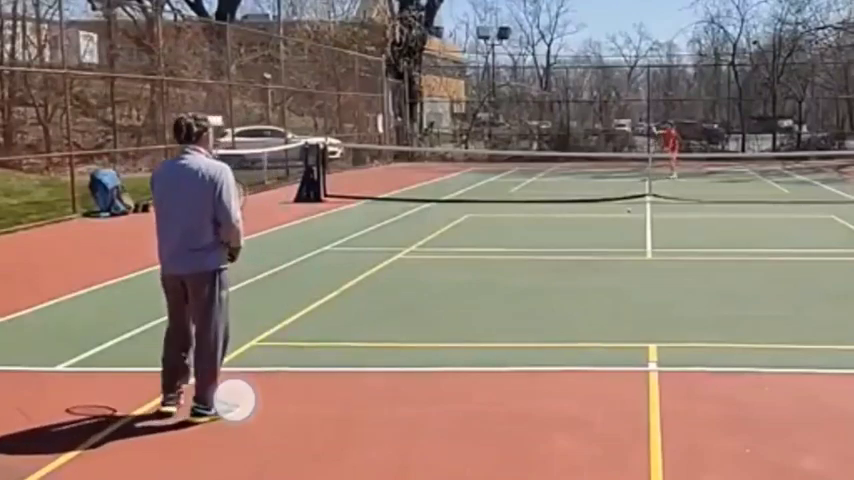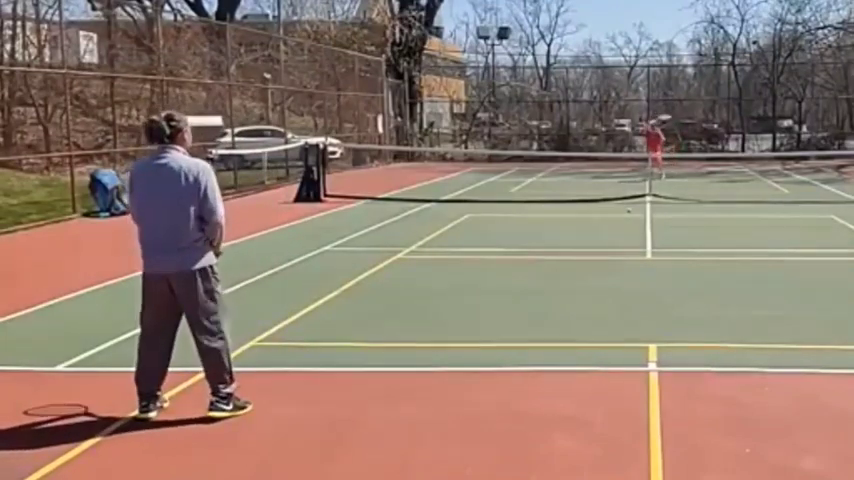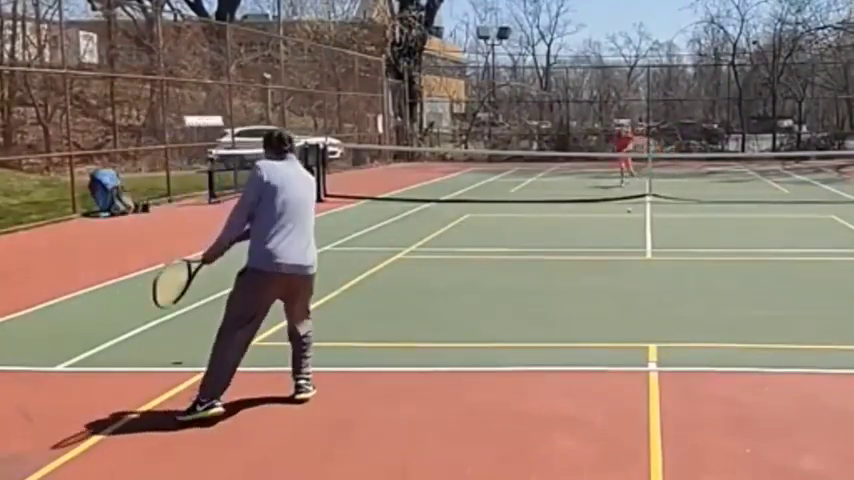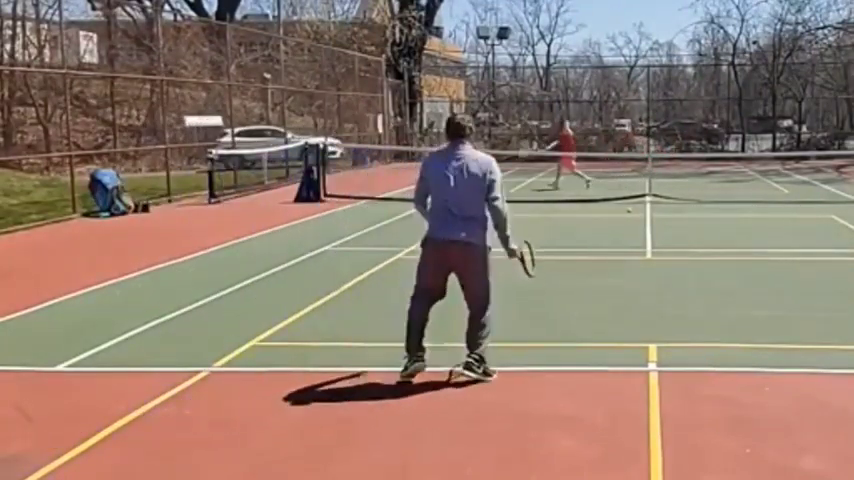
dt=1s
person 1, frame 1
left shoulder: (162, 172)
right shoulder: (217, 171)
left elbow: (165, 215)
right elbow: (231, 222)
right wrist: (235, 246)
left hip: (171, 265)
right hip: (205, 264)
left knee: (177, 331)
right knee: (210, 335)
left ankle: (172, 394)
right ankle: (205, 403)
person 1, frame 2
left shoulder: (138, 171)
right shoulder: (198, 169)
left elbow: (137, 216)
right elbow: (217, 220)
right wrist: (214, 247)
left hip: (155, 267)
right hip: (193, 264)
left knee: (154, 334)
right knee: (212, 333)
left ankle: (148, 399)
right ankle: (221, 398)
person 1, frame 3
left shoulder: (264, 171)
right shoulder: (307, 180)
left elbow: (240, 216)
left wrist: (216, 247)
right wrist: (226, 245)
left hip: (265, 266)
right hip: (303, 267)
left knee: (232, 332)
right knee: (300, 324)
left ankle: (209, 400)
right ankle: (303, 382)
person 1, frame 4
left shoulder: (431, 161)
right shoulder: (486, 163)
left elbow: (419, 202)
right elbow: (497, 207)
right wrist: (508, 244)
left hip: (437, 242)
right hip: (472, 244)
left knee: (422, 300)
right knee: (480, 305)
left ankle: (414, 358)
right ankle: (475, 360)
